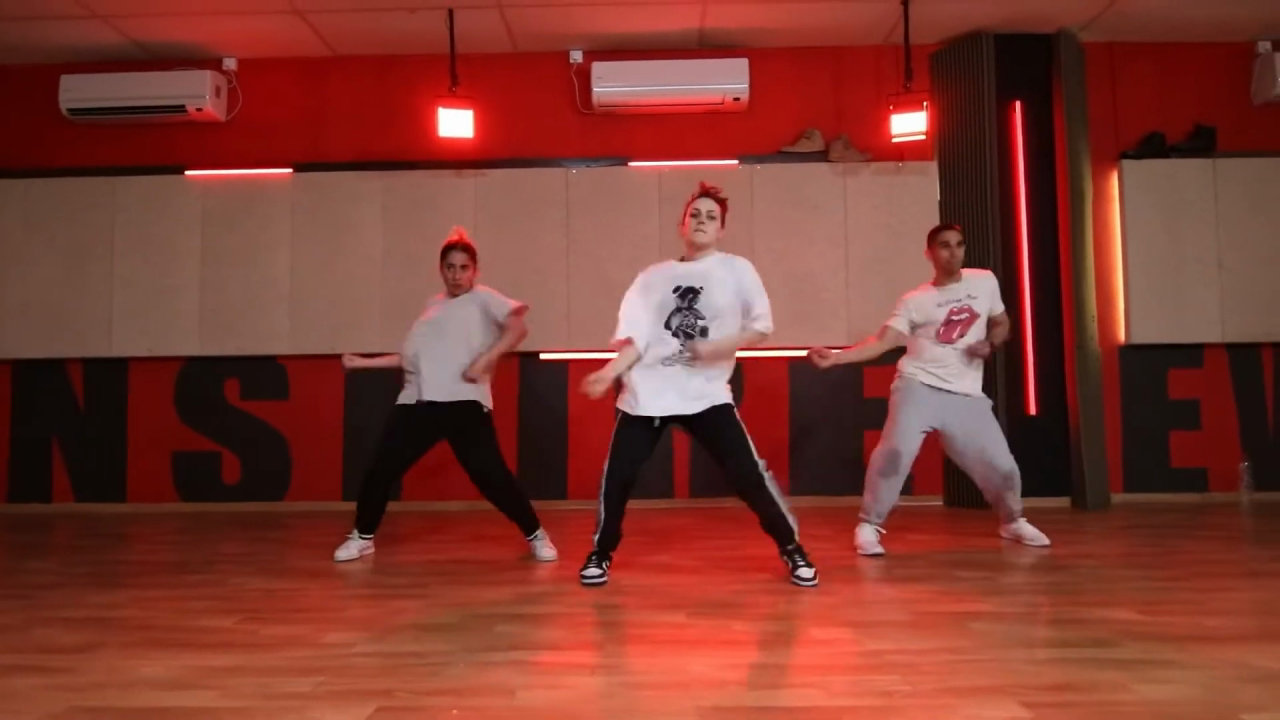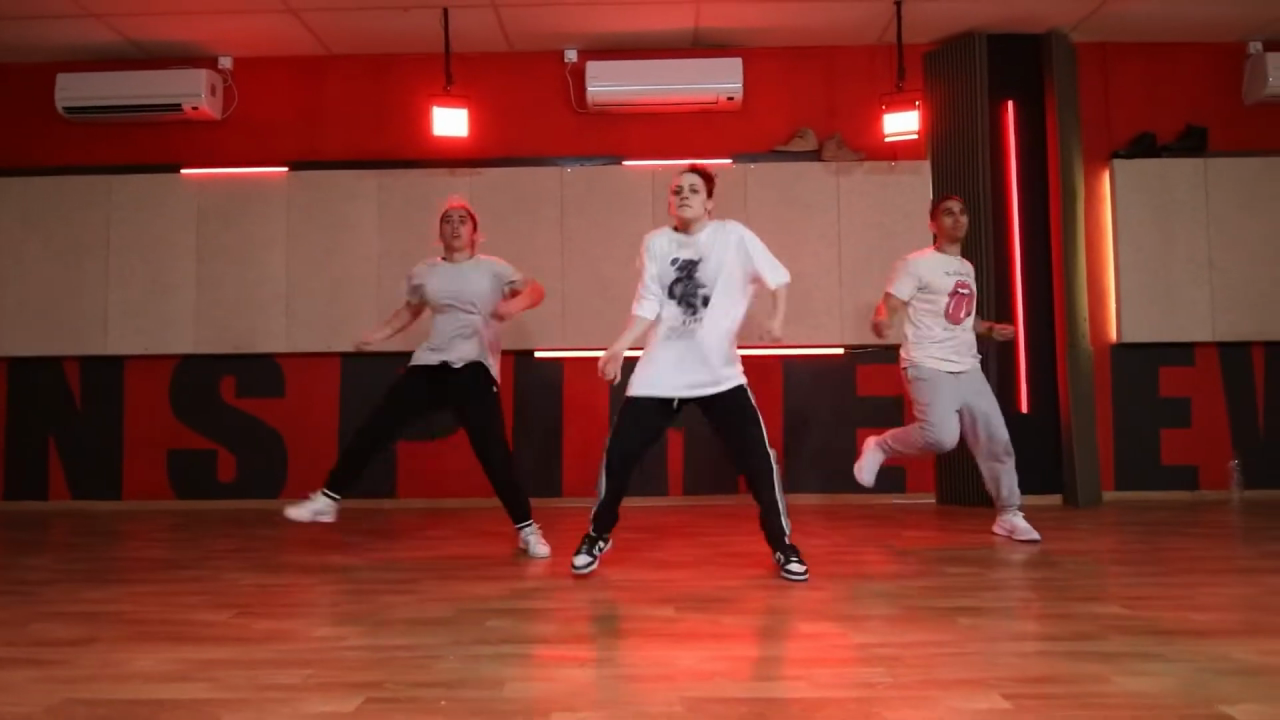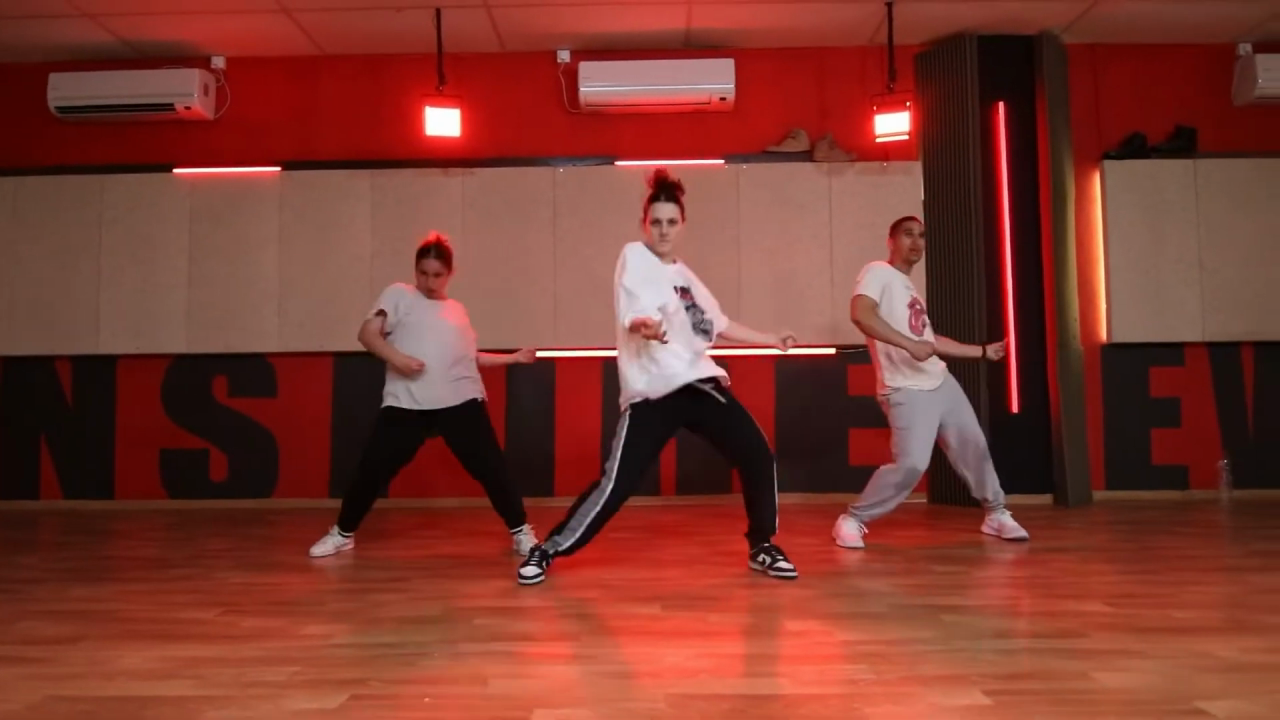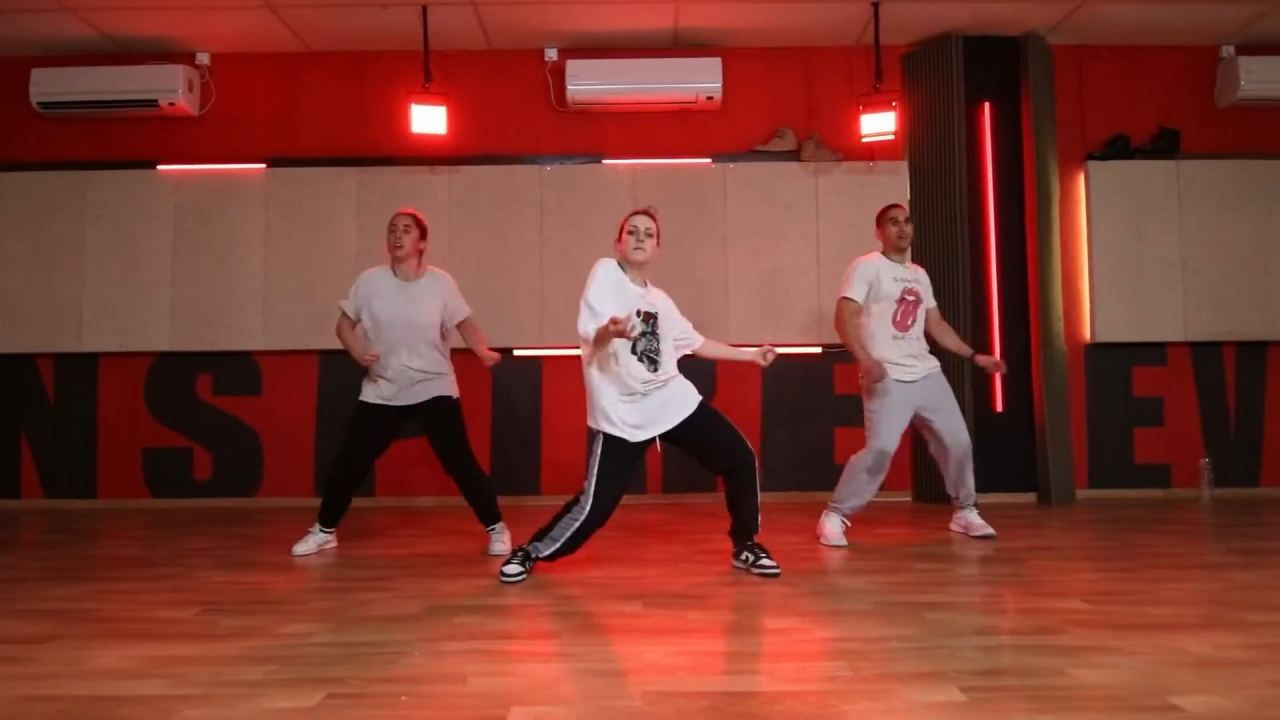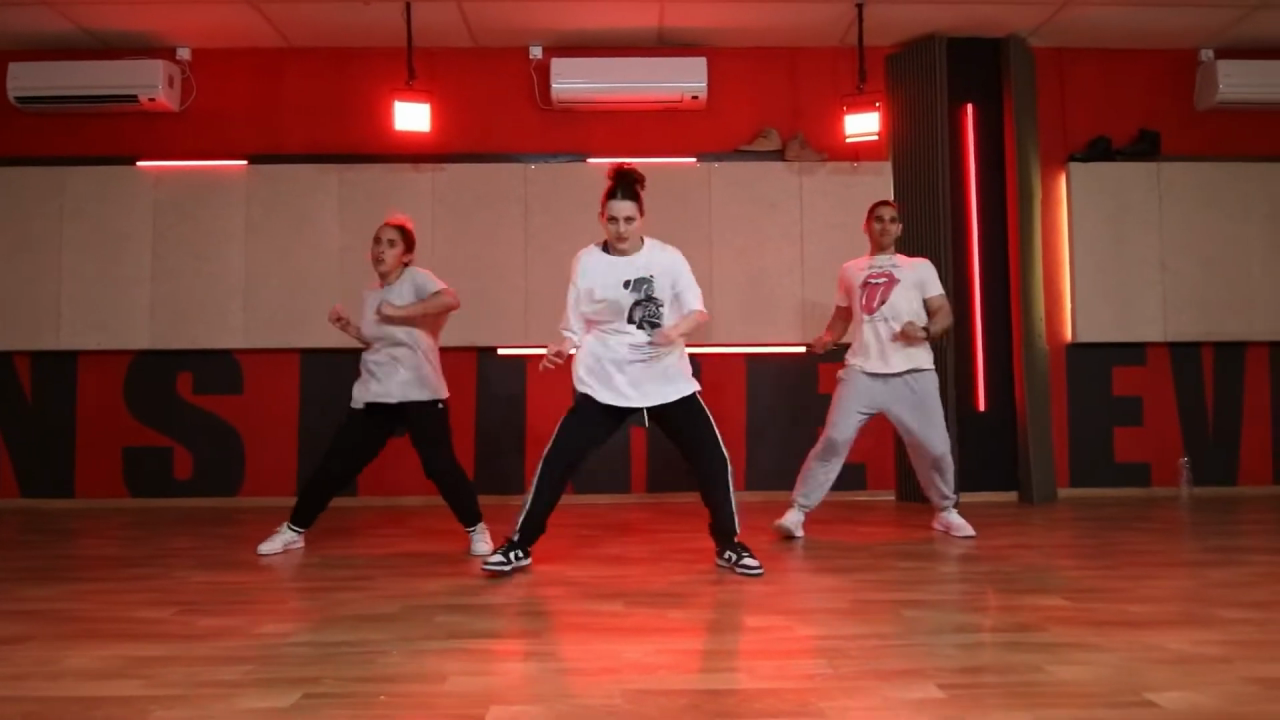
dt=0.3s
person 1, frame 1
left shoulder: (735, 268)
right shoulder: (657, 275)
left elbow: (763, 325)
right elbow: (634, 333)
left wrist: (721, 346)
right wrist: (609, 371)
left hip: (707, 394)
right hip: (649, 391)
left knee: (749, 476)
right knee: (617, 476)
left ankle: (791, 549)
right ankle: (603, 552)
person 1, frame 2
left shoulder: (732, 236)
right shoulder: (656, 243)
left elbow: (776, 277)
right elbow: (648, 307)
left wrist: (776, 321)
right wrist: (618, 347)
left hip: (719, 375)
right hip: (661, 373)
left knee: (758, 461)
right knee: (619, 453)
left ankle: (783, 546)
right ankle: (598, 534)
person 1, frame 3
left shoulder: (685, 275)
right shoulder: (633, 256)
left elbow: (718, 325)
right elbow: (632, 319)
left wrist: (771, 339)
right wrist: (643, 326)
left hip: (702, 384)
right hip: (654, 389)
left knee: (759, 456)
right knee: (617, 484)
left ankle: (761, 546)
right ankle: (549, 550)
person 1, frame 4
left shoulder: (659, 298)
right shoulder: (605, 272)
left elbow: (694, 341)
right elbow: (591, 337)
left wrist: (750, 355)
right wrist: (610, 331)
left hip: (675, 401)
right hip: (621, 413)
left knee: (741, 460)
right knee: (596, 504)
left ankle: (745, 545)
right ankle: (530, 552)
person 1, frame 5
left shoulder: (667, 256)
right shoulder: (586, 261)
left elbow: (696, 309)
right elbow: (576, 326)
left wrist: (680, 327)
right wrist: (562, 350)
left hip: (667, 381)
right hip: (604, 383)
left knee: (712, 459)
right knee: (558, 458)
left ankle: (728, 545)
right ankle: (520, 544)
person 2, frame 1
left shoulder: (484, 298)
right shoulder: (433, 305)
left elbow: (518, 326)
left wrist: (485, 359)
right wrist: (365, 362)
left hip: (464, 402)
right hip: (416, 403)
left knee: (490, 474)
right knee: (380, 470)
left ankle: (535, 534)
right ankle: (363, 536)
person 2, frame 2
left shoulder: (491, 267)
right shoulder: (423, 272)
left elbow: (534, 290)
right elbow: (409, 310)
left wrist: (514, 305)
right wrist: (376, 336)
left hip: (475, 369)
right hip: (430, 367)
left knee: (493, 451)
right knee: (375, 428)
left ankle: (526, 528)
right ankle: (327, 499)
person 2, frame 3
left shoulder: (457, 311)
right shoulder: (398, 294)
left elbow: (469, 357)
right elbow: (367, 332)
left wrist: (513, 357)
right wrist: (395, 356)
left hip: (461, 400)
right hip: (406, 401)
left knee: (491, 466)
right knee: (373, 469)
left ankle: (520, 530)
right ankle: (343, 533)
person 2, frame 4
left shoulder: (441, 282)
right shoulder: (370, 280)
left elbow: (465, 324)
right elbow: (344, 324)
left wrist: (483, 351)
right wrist: (358, 351)
left hip: (434, 390)
right hip: (381, 393)
left knee: (460, 461)
right knee: (349, 462)
left ankle: (495, 528)
right ankle: (324, 530)
person 2, frame 5
left shoulder: (418, 279)
right shoulder: (372, 296)
left elbow: (450, 300)
left wrist: (401, 312)
right wrist: (346, 324)
left hip: (422, 395)
right hip: (373, 396)
left knee: (441, 465)
right knee: (337, 464)
left ankle: (476, 528)
right ankle: (294, 529)
person 3, frame 1
left shoulder: (984, 281)
right shoulder: (916, 299)
left elbow: (1001, 324)
right elbow: (881, 340)
left wrist: (991, 342)
right wrist: (833, 357)
left hip: (966, 398)
right hip: (917, 389)
left knee: (1003, 469)
right knee: (895, 453)
left ankle: (1013, 521)
right ankle: (869, 525)
person 3, frame 2
left shoulder: (967, 268)
right shoulder: (916, 263)
right elbow: (888, 308)
left wrist: (993, 329)
right wrist: (881, 324)
left hip: (967, 371)
right hip: (926, 368)
left knee: (998, 442)
right knee: (941, 436)
left ankle: (1009, 514)
right ankle: (881, 446)
person 3, frame 3
left shoulder: (909, 287)
right shoulder: (878, 272)
right elbow: (860, 314)
left wrist: (983, 351)
right wrist: (909, 345)
left hip: (941, 382)
right hip: (906, 391)
left knee: (974, 447)
right knee: (911, 464)
left ankle: (996, 514)
right ankle: (852, 519)
person 3, frame 4
left shoulder: (920, 274)
right shoulder: (866, 267)
left elbow: (935, 324)
right elbow: (845, 316)
left wrist: (974, 355)
right wrist: (864, 359)
left hip: (927, 375)
right hip: (887, 380)
left knee: (957, 443)
right knee: (881, 449)
left ankle: (965, 511)
right ankle: (834, 515)
person 3, frame 5
left shoulder: (920, 267)
right shoulder: (850, 270)
left elbow: (944, 314)
right elbow: (841, 317)
left wrist: (926, 330)
right wrist: (826, 339)
left hip: (913, 374)
right hip: (862, 372)
left knee: (936, 447)
right knee: (835, 438)
left ankle: (945, 511)
right ankle: (798, 509)
